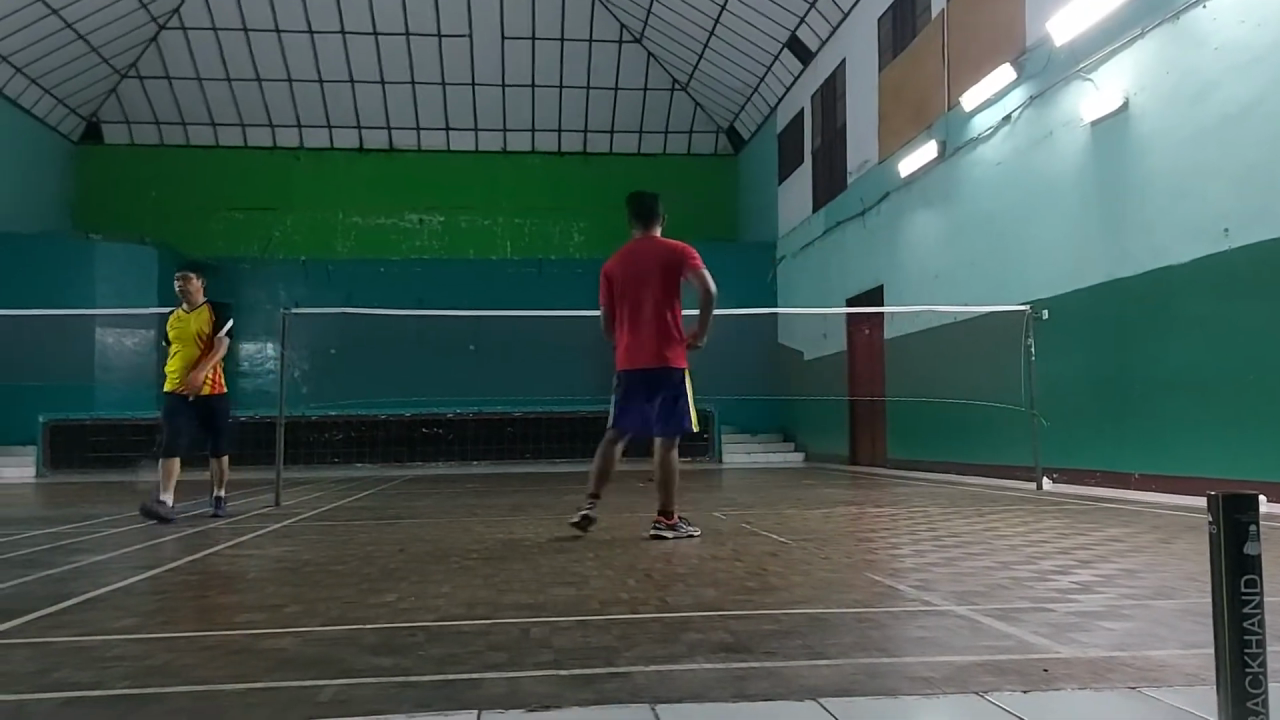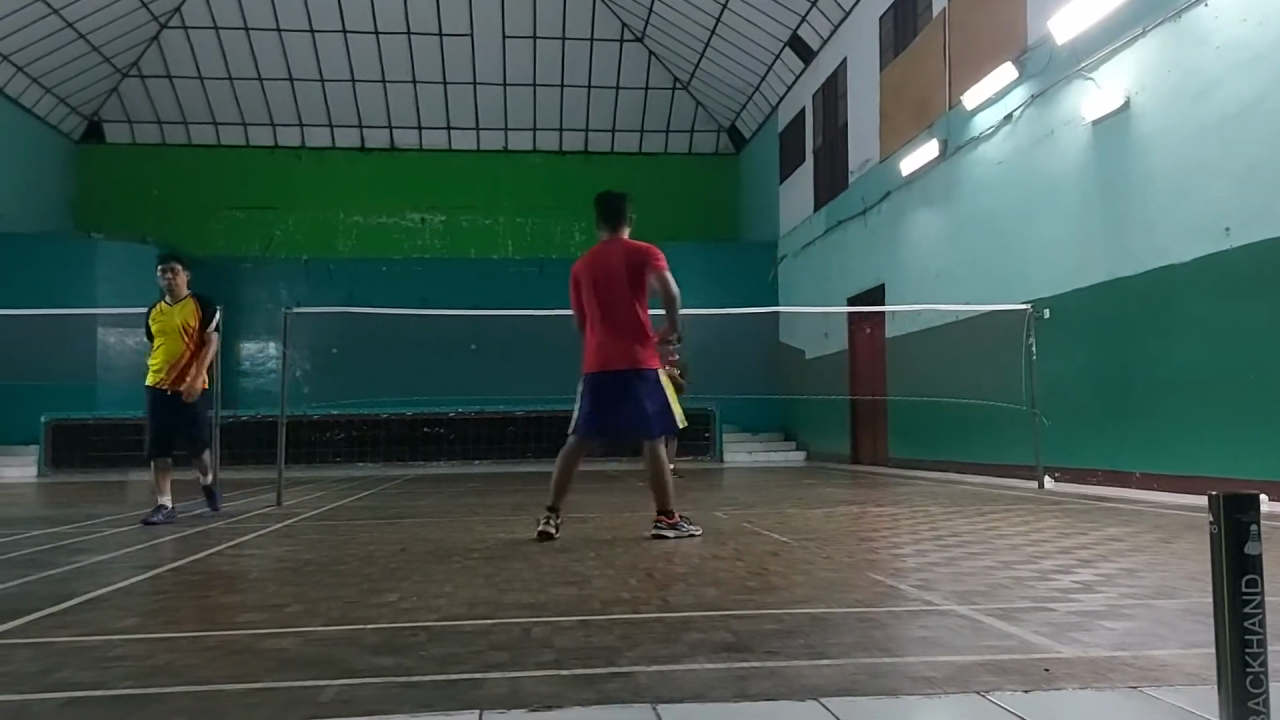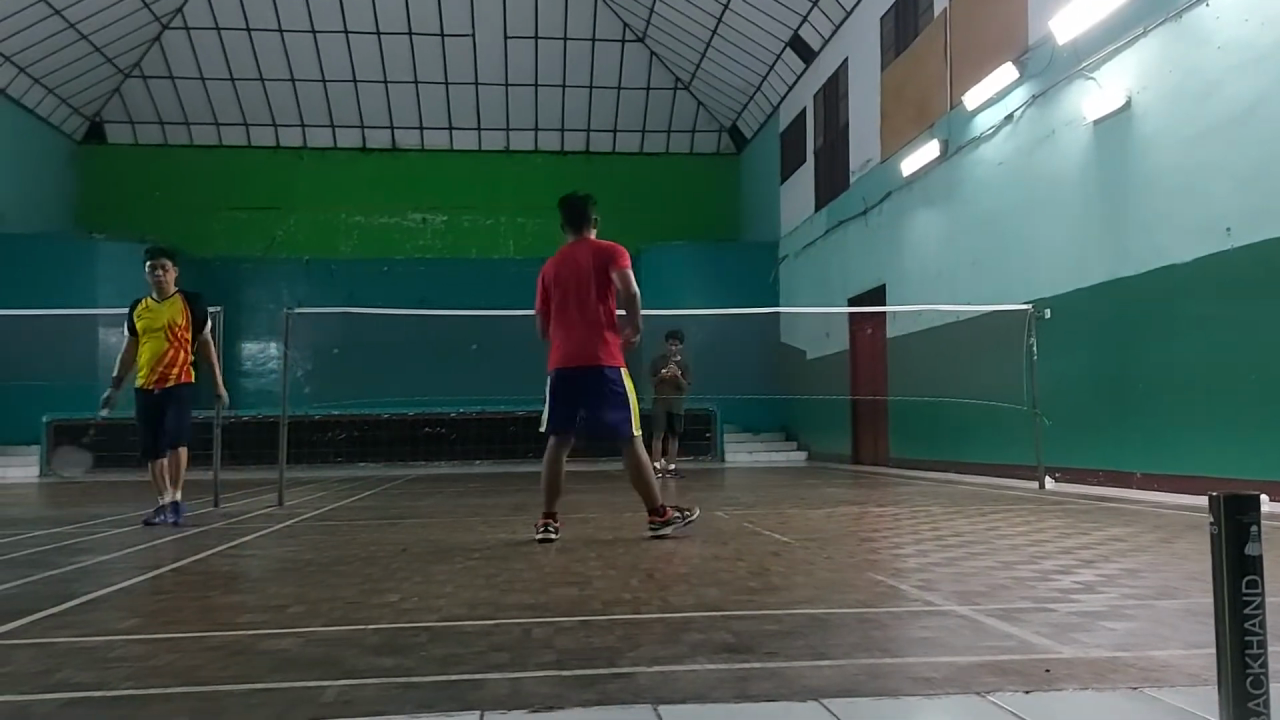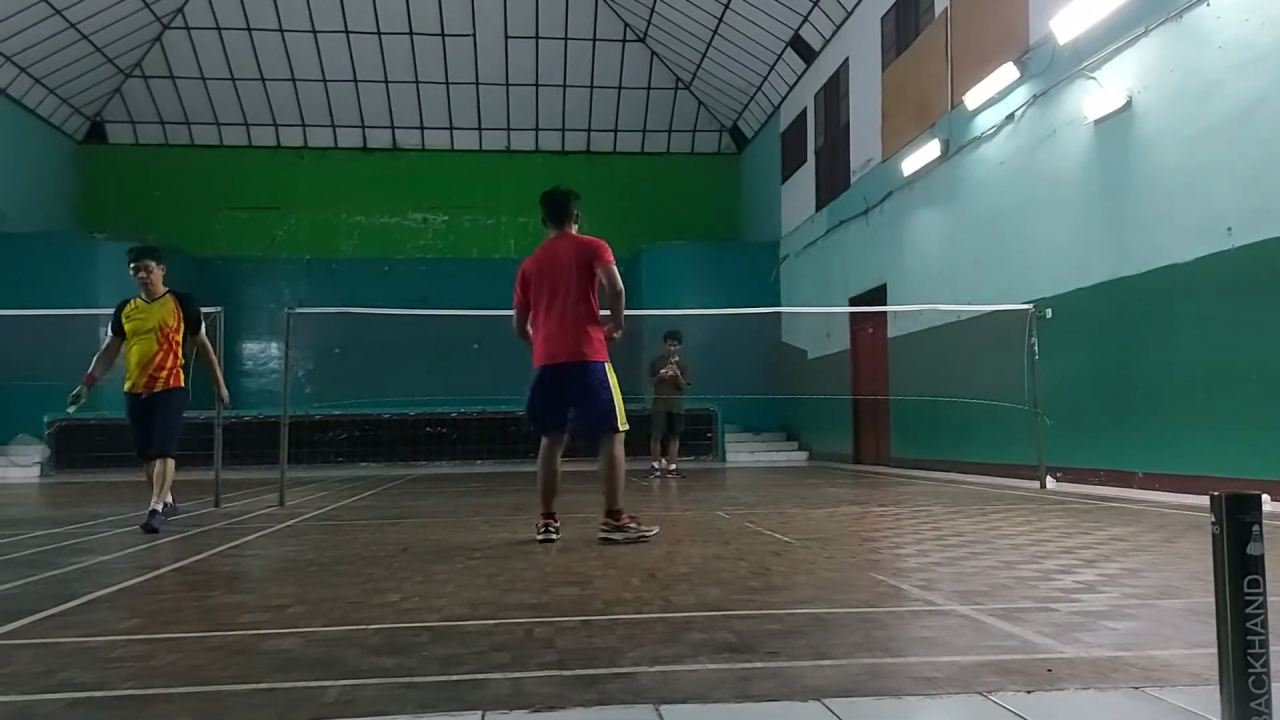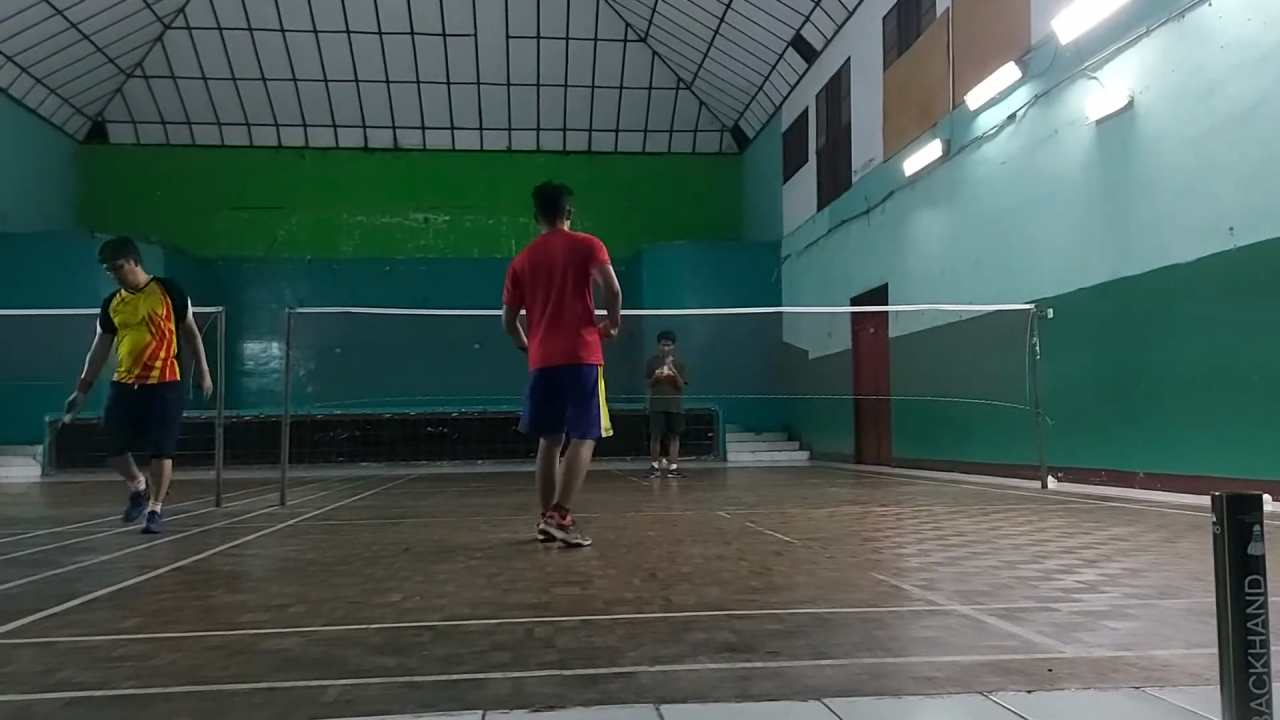
dt=0.2s
person 1, frame 1
left shoulder: (613, 264)
right shoulder: (678, 252)
left elbow: (607, 323)
right elbow: (708, 291)
right wrist: (700, 332)
left hip: (628, 362)
right hip: (667, 359)
left knee: (615, 436)
right knee: (667, 439)
left ankle: (591, 504)
right ankle: (666, 519)
person 1, frame 2
left shoulder: (581, 266)
right shoulder: (644, 253)
right elbow: (670, 292)
right wrist: (672, 329)
left hip: (596, 366)
right hip: (638, 362)
left knee: (578, 440)
right knee: (654, 439)
left ankle: (551, 515)
right ankle: (666, 517)
person 1, frame 3
left shoulder: (548, 268)
right shoulder: (609, 252)
left elbow: (542, 327)
right elbow: (630, 292)
right wrist: (633, 329)
left hip: (560, 365)
right hip: (601, 360)
left knee: (558, 441)
right knee: (630, 439)
left ankle: (548, 520)
right ankle: (659, 514)
person 1, frame 4
left shoulder: (530, 264)
right shoulder: (593, 247)
left elbow: (520, 324)
right elbow: (615, 287)
right wrist: (616, 325)
left hip: (547, 361)
right hip: (586, 356)
left knee: (551, 440)
right knee: (611, 434)
left ankle: (547, 520)
right ankle: (615, 518)
person 1, frame 5
left shoulder: (521, 261)
right shoulder: (587, 246)
left elbow: (509, 321)
right elbow: (612, 289)
right wrist: (612, 324)
left hip: (542, 362)
right hip: (580, 357)
left knee: (549, 440)
right knee: (584, 437)
left ankle: (549, 517)
right ankle: (559, 516)
person 2, frame 1
left shoulder: (219, 311)
right shoulder: (172, 318)
left elbow: (221, 347)
left wrist: (201, 372)
right wrist: (169, 389)
left hip: (211, 392)
right hip: (176, 394)
left knee: (218, 449)
right knee: (170, 448)
left ankle: (219, 497)
right ankle: (164, 503)
person 2, frame 2
left shoulder: (203, 305)
right shoulder: (153, 312)
left elbow: (211, 343)
left wrist: (197, 376)
right wrist: (157, 383)
left hip: (192, 388)
right hip: (157, 388)
left knee: (196, 444)
right knee: (158, 449)
left ankle: (206, 481)
right ankle: (165, 505)
person 2, frame 3
left shoulder: (191, 303)
right shoulder: (137, 308)
left elbow: (206, 343)
right elbow: (129, 349)
left wrist: (218, 382)
right wrist: (114, 386)
left hip: (179, 384)
right hip: (146, 388)
left knee: (176, 440)
right knee: (152, 451)
left ankle: (176, 499)
right ankle: (165, 503)
person 2, frame 4
left shoulder: (183, 304)
right shoulder: (125, 309)
left elbow: (203, 344)
right elbow: (109, 350)
left wrist: (220, 382)
right wrist: (86, 384)
left hip: (170, 389)
right hip: (135, 391)
left knee: (164, 450)
right knee: (147, 455)
left ankle: (155, 510)
right ankle: (166, 502)
person 2, frame 5
left shoulder: (168, 290)
right shoulder: (112, 303)
left elbow: (190, 330)
right elbow: (100, 348)
left wrist: (203, 370)
right wrist: (82, 388)
left hip: (164, 383)
right hip: (123, 384)
left knee: (161, 449)
right knee: (115, 449)
left ankle: (154, 511)
right ankle: (139, 487)
